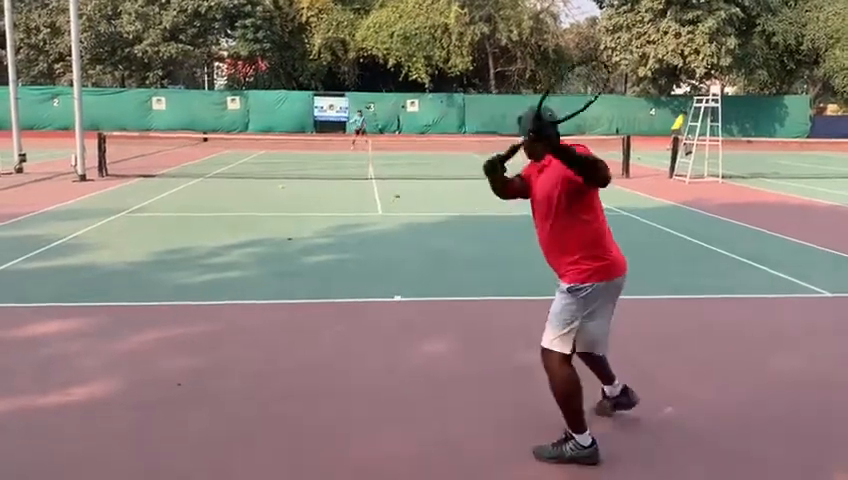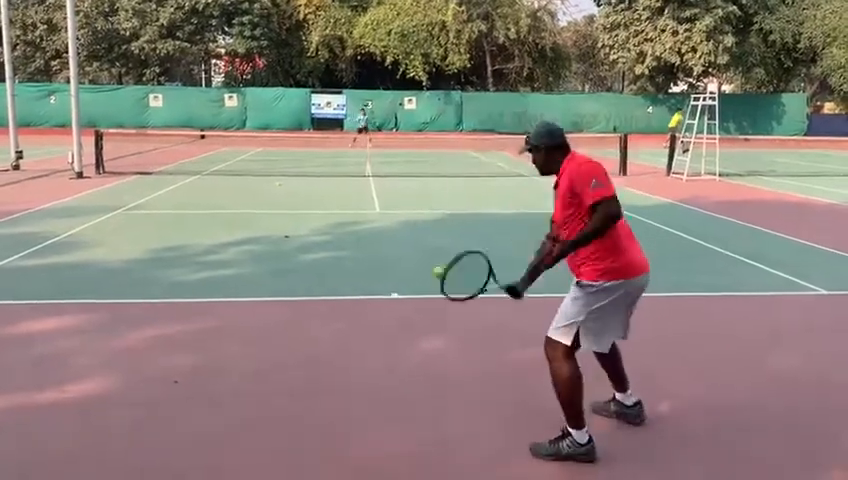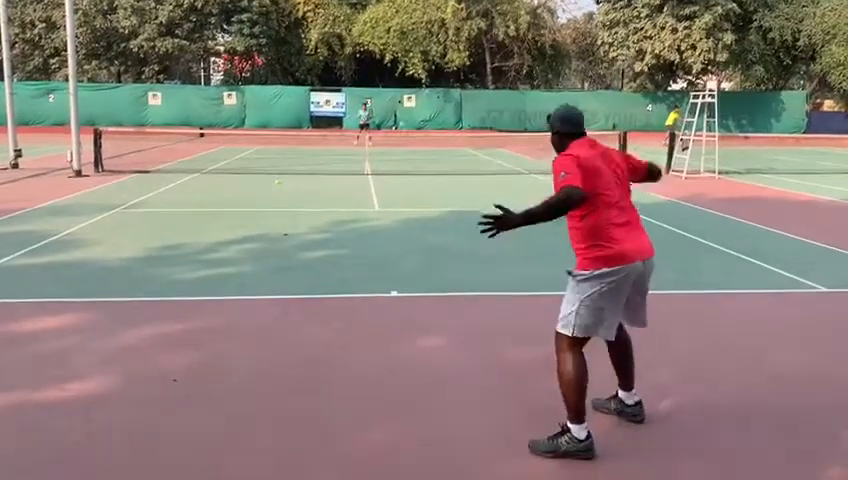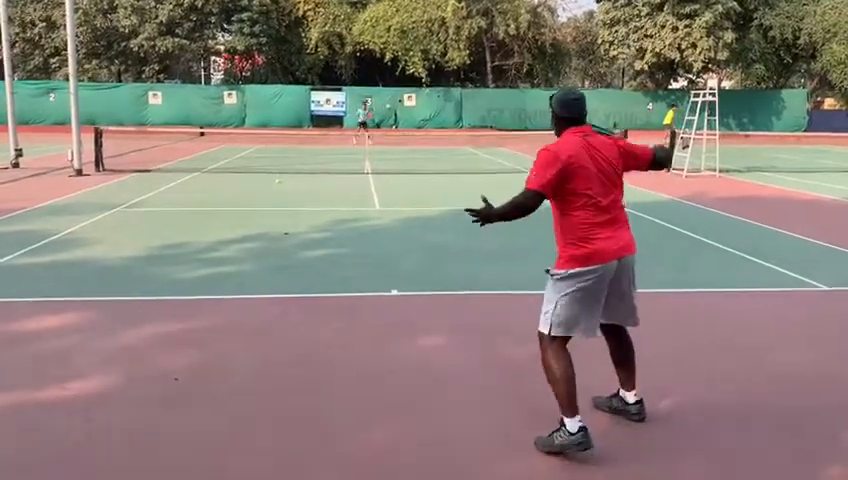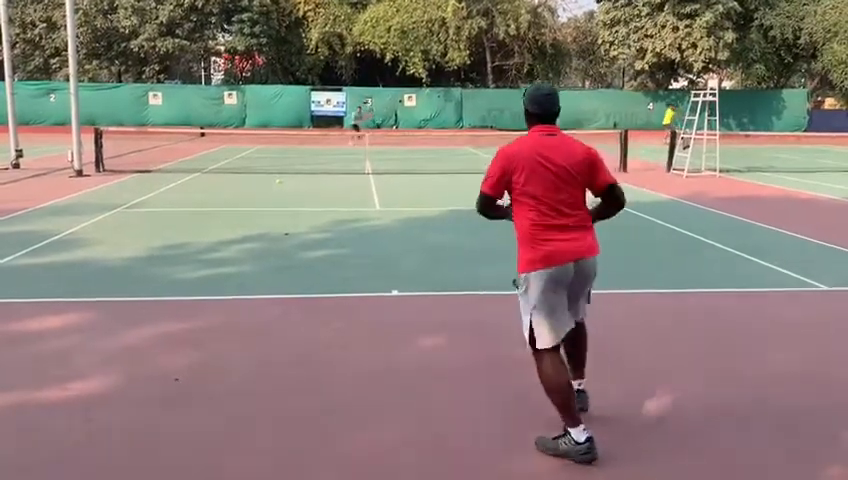
dt=0.3s
person 1, frame 1
left shoulder: (569, 161)
right shoulder: (535, 169)
left elbow: (602, 177)
right elbow: (508, 191)
left wrist: (559, 149)
right wrist: (495, 170)
left hip: (592, 274)
right hip: (587, 272)
left knee: (554, 354)
right knee: (576, 336)
left ankle: (580, 442)
right ankle: (616, 392)
person 1, frame 2
left shoulder: (584, 169)
right shoulder: (562, 180)
left elbow: (610, 213)
right elbow: (554, 240)
left wrist: (569, 246)
right wrist: (527, 278)
left hip: (607, 275)
right hip: (626, 271)
left knee: (557, 348)
right knee: (596, 334)
left ankle: (578, 439)
right ankle: (627, 403)
person 1, frame 3
left shoulder: (569, 159)
right shoulder: (614, 156)
left elbow: (570, 198)
right elbow: (653, 172)
left wrist: (517, 220)
right wrist: (644, 167)
left hip: (604, 263)
right hip: (642, 255)
left knee: (568, 343)
right knee: (614, 326)
left ankle: (576, 435)
right ankle: (628, 400)
person 1, frame 4
left shoulder: (554, 152)
right shoulder: (613, 146)
left elbow: (528, 201)
right elbow: (661, 160)
left wrist: (492, 215)
right wrist: (661, 147)
left hip: (583, 261)
right hip: (622, 252)
left knee: (552, 341)
right knee: (613, 324)
left ankle: (572, 428)
right ankle: (629, 398)
person 1, frame 5
left shoulder: (510, 154)
right shoulder: (583, 151)
left elbow: (485, 208)
right elbow: (616, 201)
left wrist: (516, 212)
left hip: (542, 262)
right hip: (584, 255)
left knee: (546, 349)
right knee: (573, 321)
left ankle: (577, 436)
right ankle: (578, 389)
